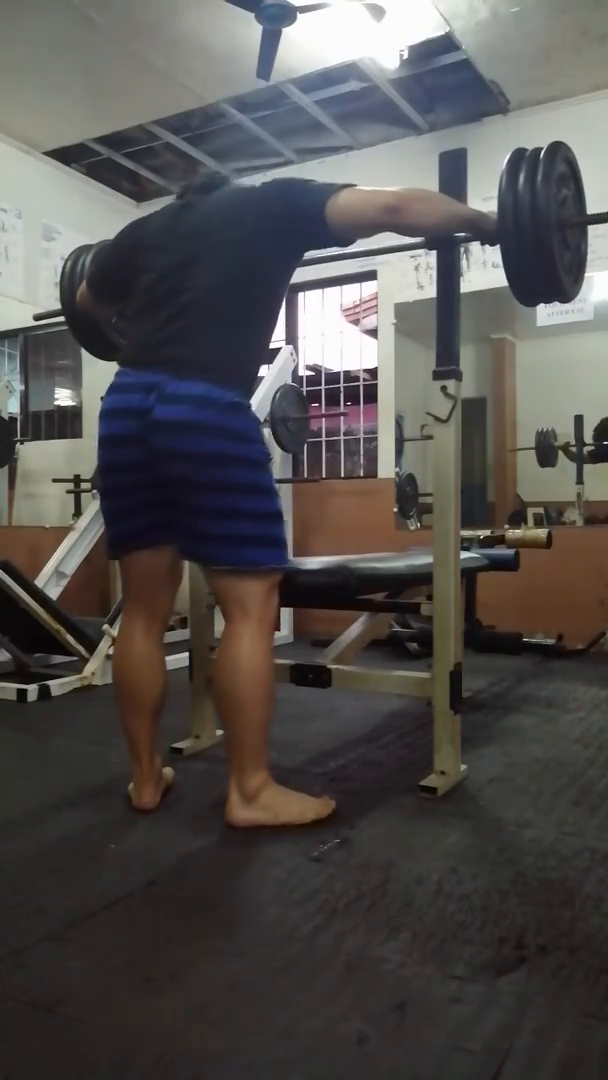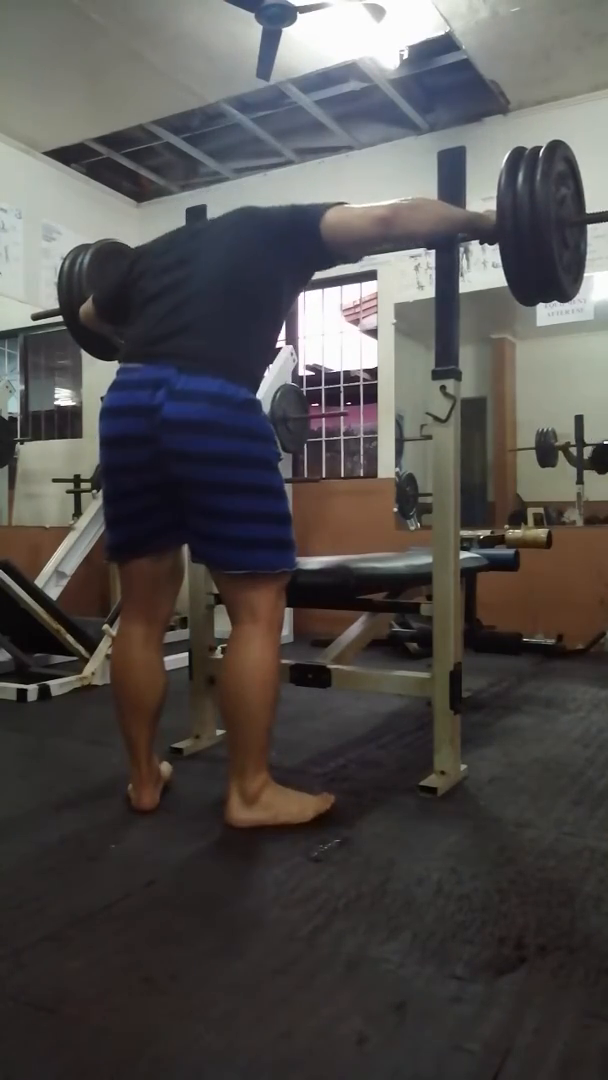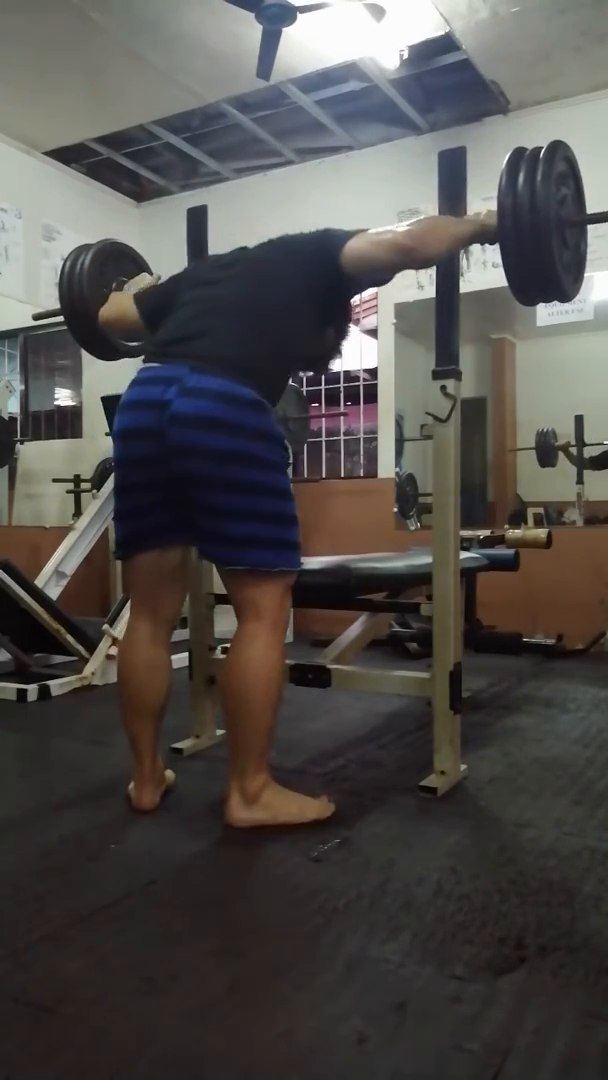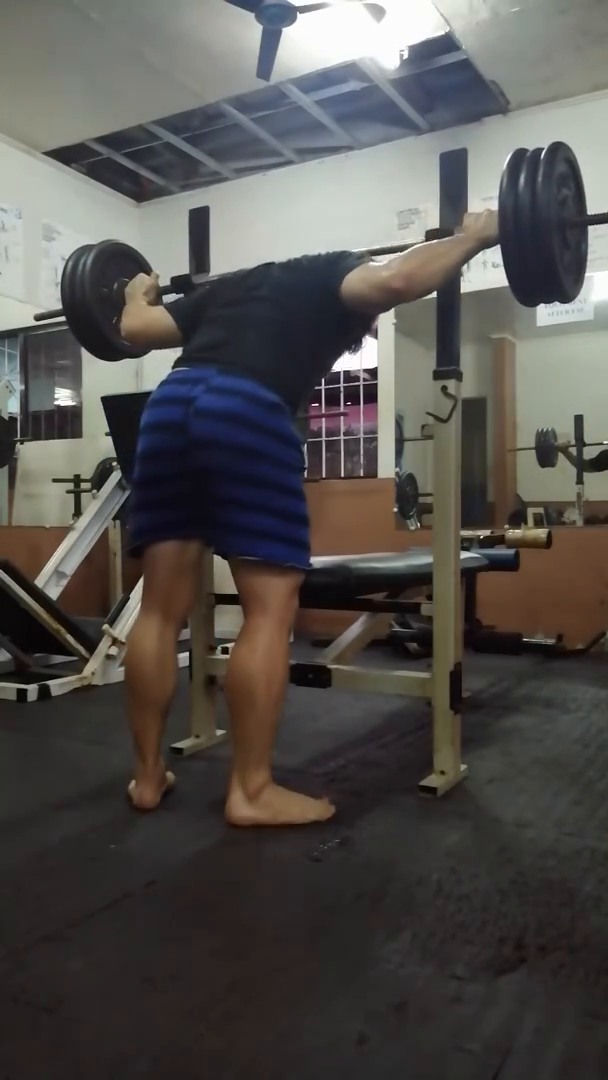
dt=0.5s
person 1, frame 1
left shoulder: (146, 227)
right shoulder: (274, 205)
left elbow: (89, 299)
right elbow: (392, 206)
right wrist: (481, 222)
left hip: (125, 406)
right hip: (207, 410)
left knee: (144, 611)
right knee: (250, 606)
left ankle: (146, 777)
right ankle: (251, 790)
person 1, frame 2
left shoulder: (160, 247)
right shoulder: (280, 231)
left elbow: (92, 315)
right elbow: (385, 219)
right wrist: (478, 222)
left hip: (126, 404)
right hip: (213, 407)
left knee: (142, 613)
right knee: (257, 609)
left ankle: (143, 778)
right ankle: (251, 793)
person 1, frame 3
left shoulder: (210, 270)
right shoulder: (318, 257)
left elbow: (110, 316)
right elbow: (402, 244)
left wrist: (138, 289)
right wrist: (479, 226)
left hip: (142, 401)
right hip: (224, 410)
left knee: (151, 615)
right knee: (264, 609)
left ankle: (146, 778)
right ankle: (251, 793)
person 1, frame 4
left shoulder: (239, 282)
right shoulder: (336, 274)
left elbow: (135, 328)
right elbow: (393, 280)
left wrist: (138, 294)
right wrist: (473, 237)
left hip: (168, 404)
right hip: (245, 413)
left knee: (161, 609)
right knee: (270, 609)
left ankle: (147, 775)
right ankle: (252, 791)
